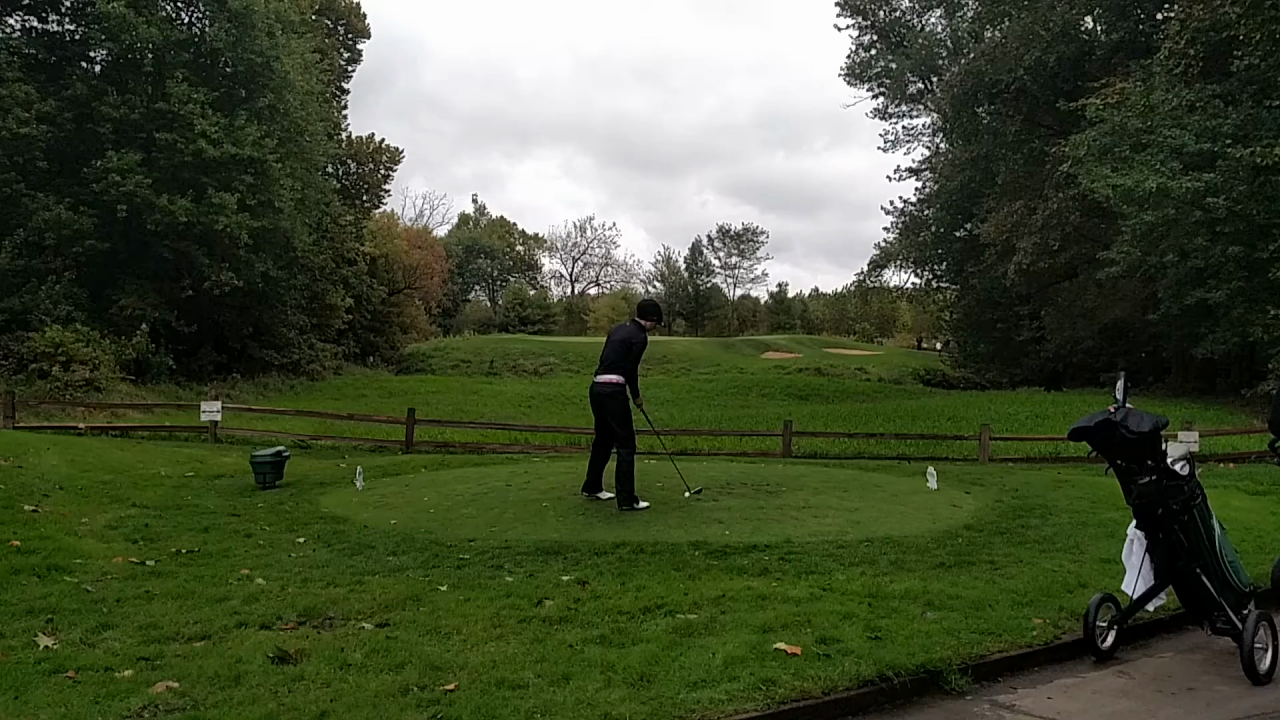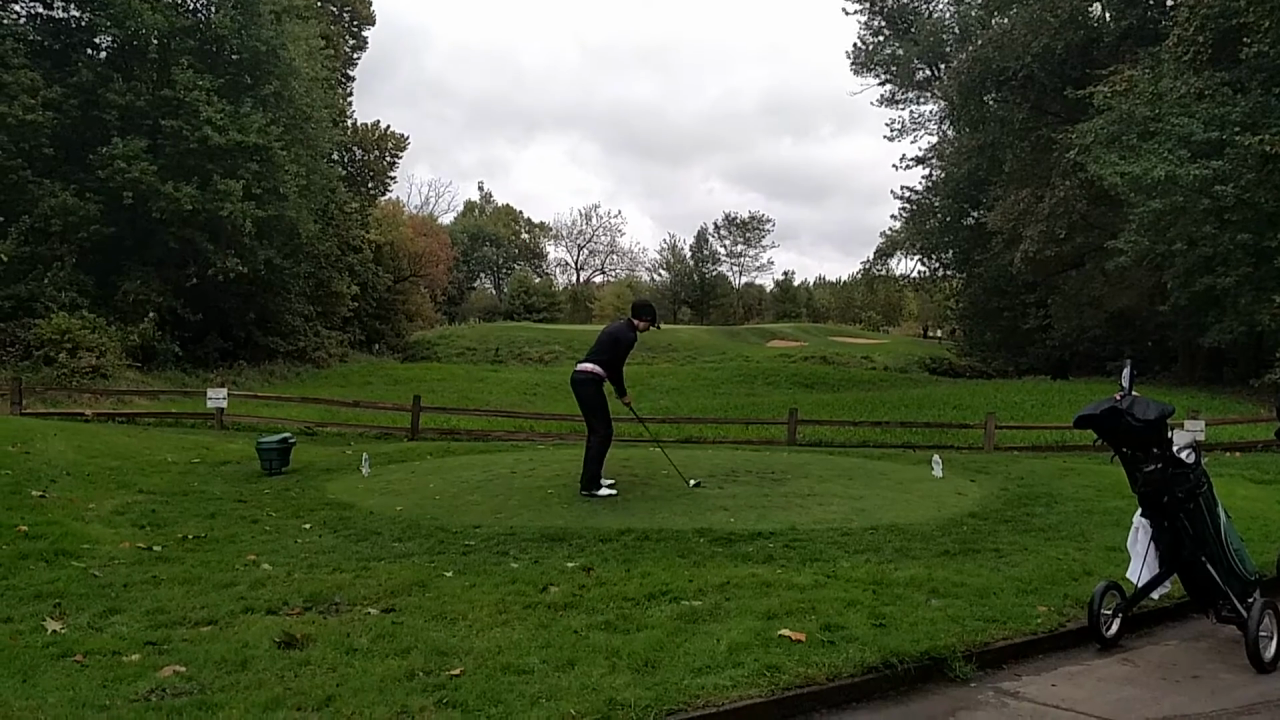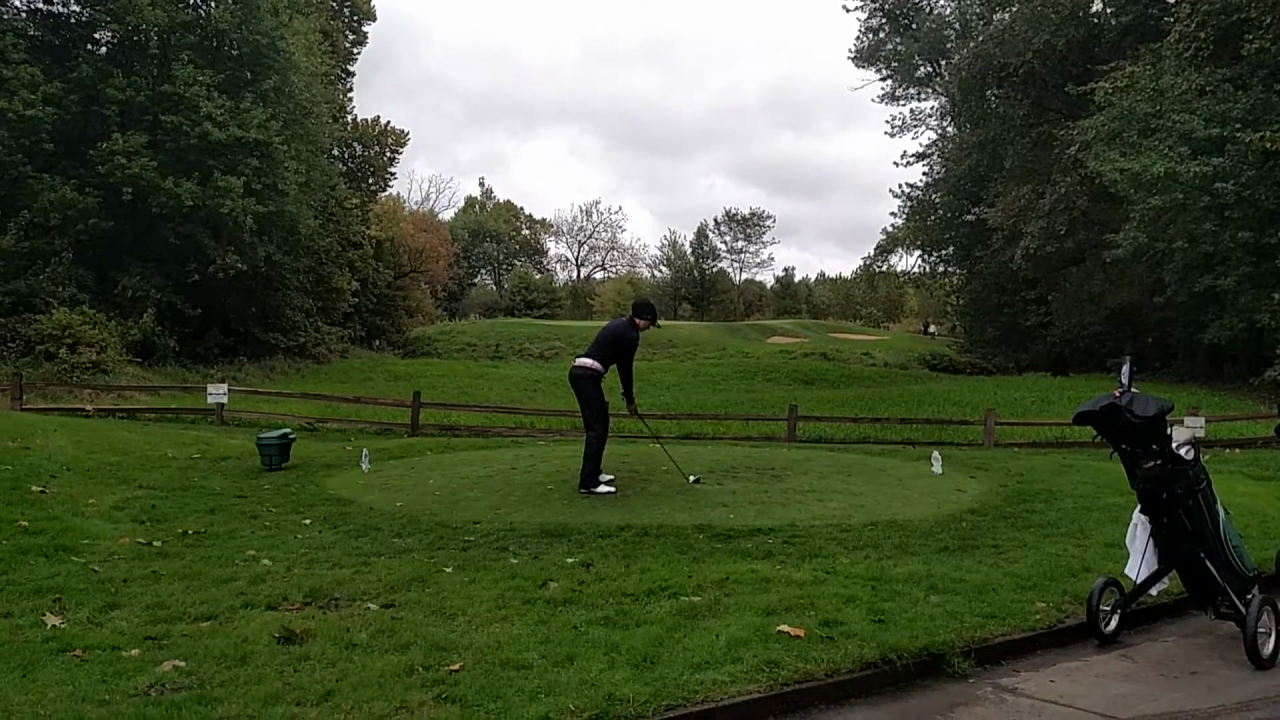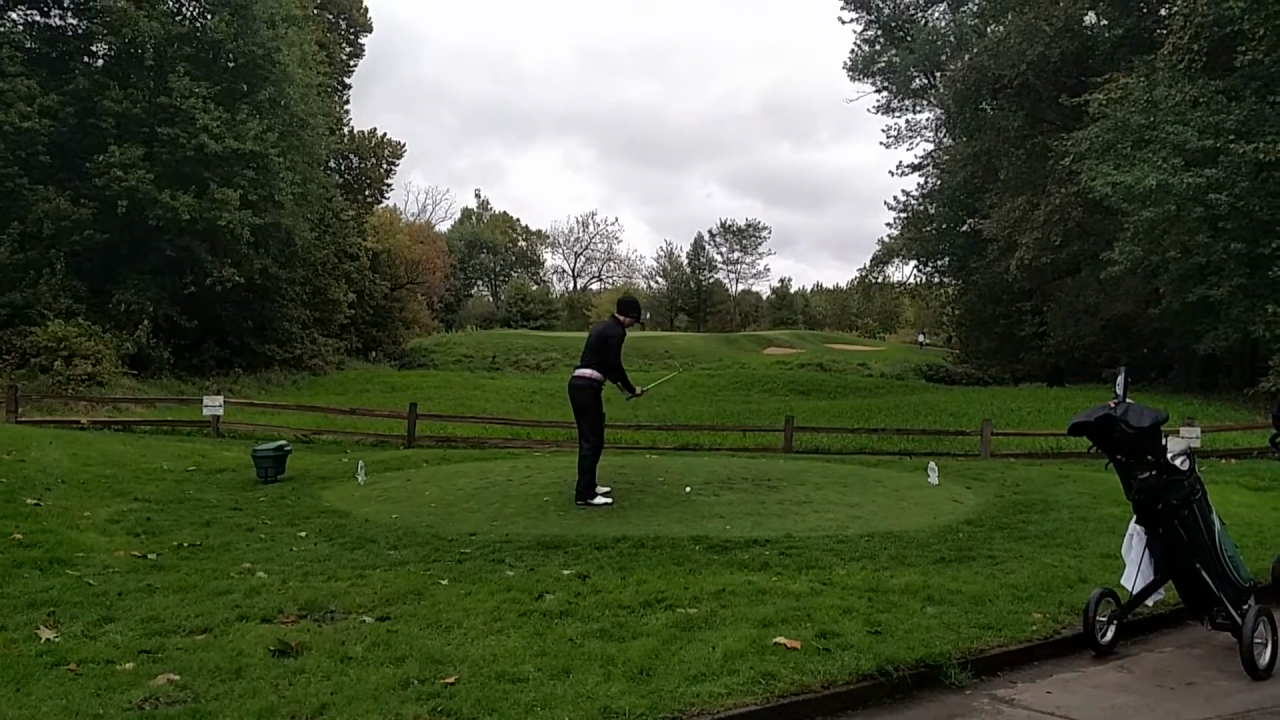
dt=1s
person 1, frame 1
left shoulder: (618, 329)
right shoulder: (639, 337)
right elbow: (630, 369)
right wrist: (636, 395)
left hip: (597, 387)
right hip: (612, 391)
left knee: (603, 439)
right knee: (626, 444)
left ankle: (592, 486)
right ankle: (627, 499)
person 1, frame 2
left shoulder: (618, 327)
right shoulder: (628, 335)
right elbow: (615, 367)
left wrist: (619, 390)
right wrist: (623, 393)
left hip: (581, 377)
right hip: (589, 380)
left knee: (597, 429)
right knee: (603, 431)
left ankle: (590, 478)
right ankle: (590, 484)
person 1, frame 3
left shoulder: (620, 324)
right shoulder: (630, 334)
left elbow: (621, 364)
right elbow: (626, 369)
left wrist: (629, 393)
right wrist: (630, 400)
left hip: (581, 373)
right hip: (587, 376)
left knee: (596, 426)
right knee: (598, 428)
left ankle: (592, 473)
right ankle: (588, 483)
person 1, frame 4
left shoulder: (603, 326)
right shoulder: (616, 331)
right elbow: (614, 364)
left wrist: (620, 383)
right wrist: (631, 388)
left hip: (580, 383)
right hip: (587, 386)
left knee: (590, 437)
right knee: (592, 439)
left ankle: (588, 485)
right ankle: (584, 494)
